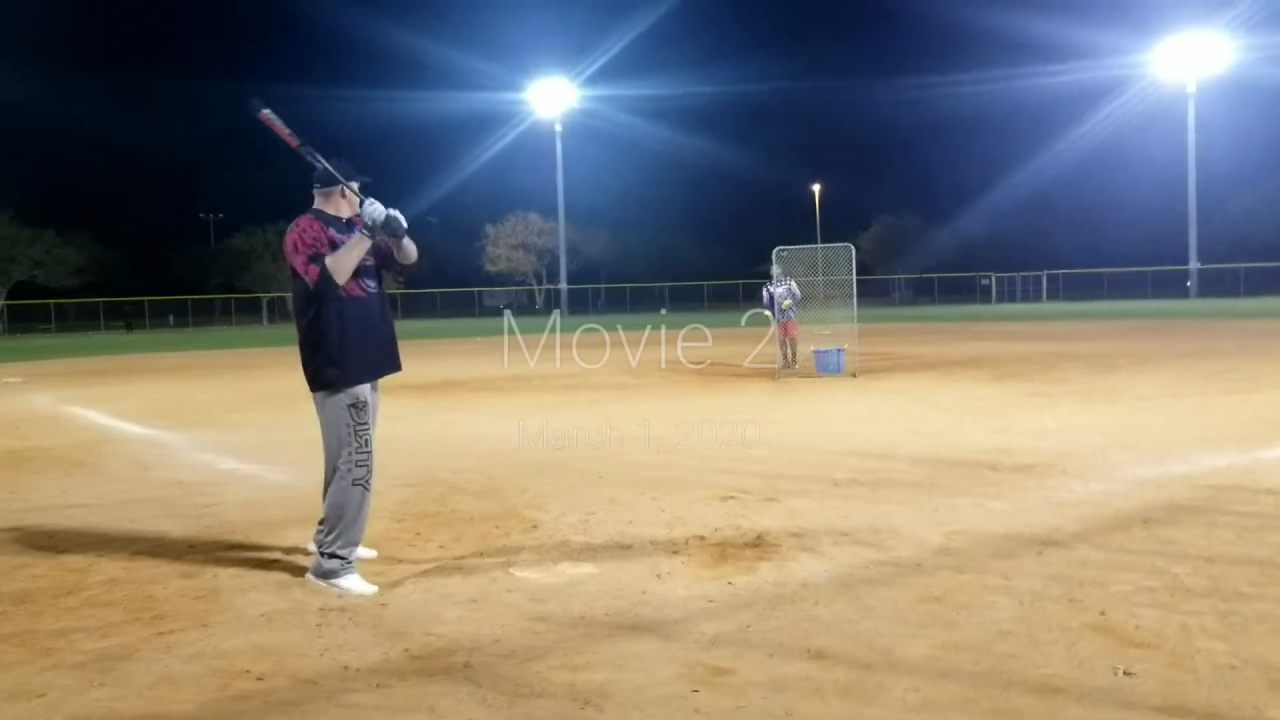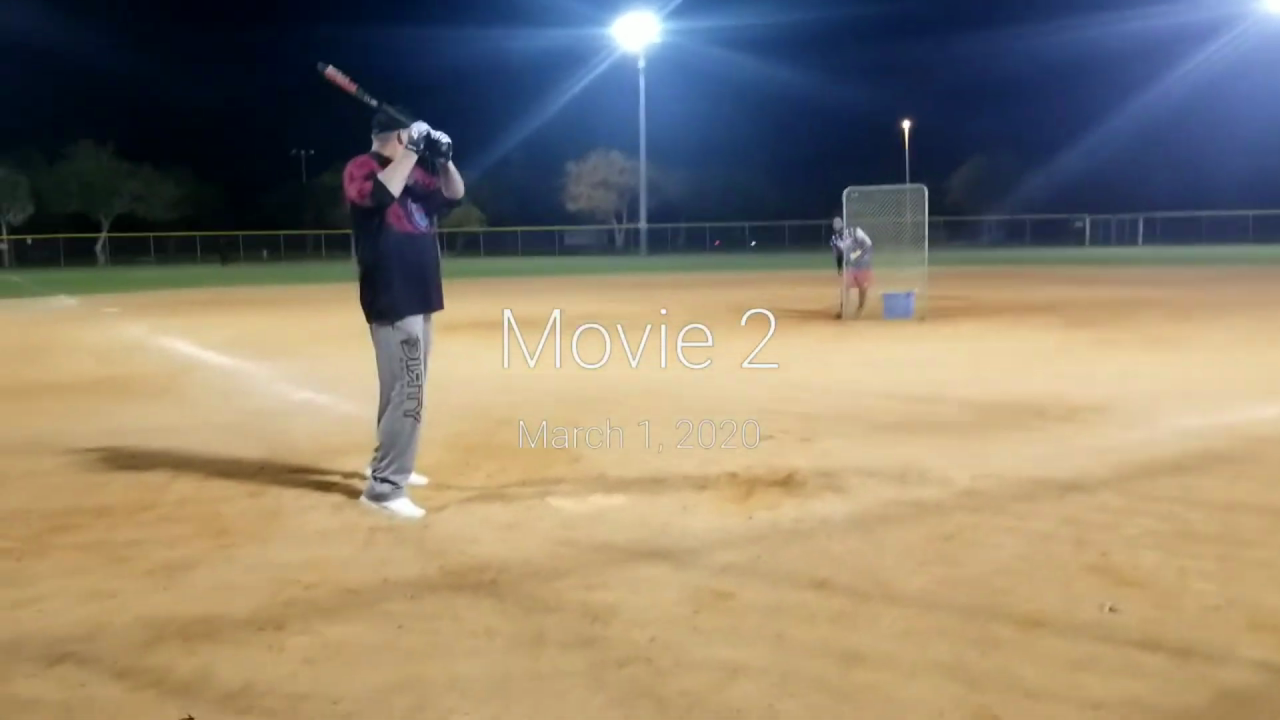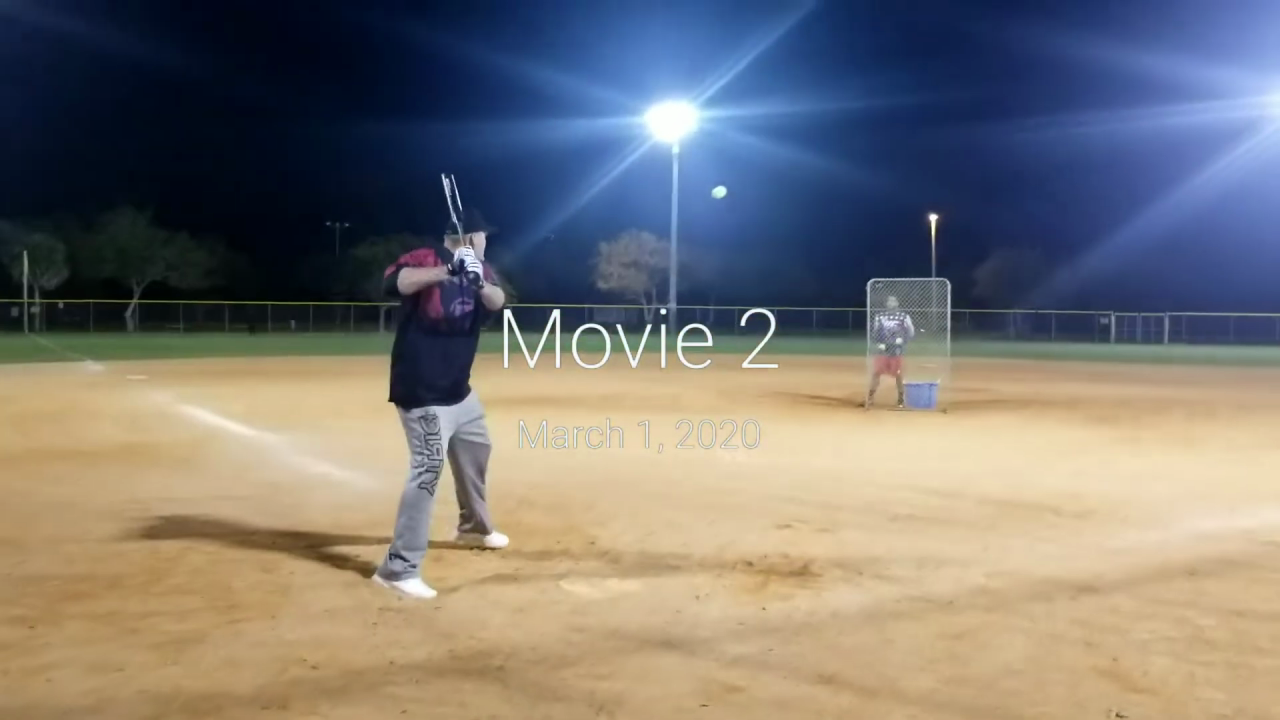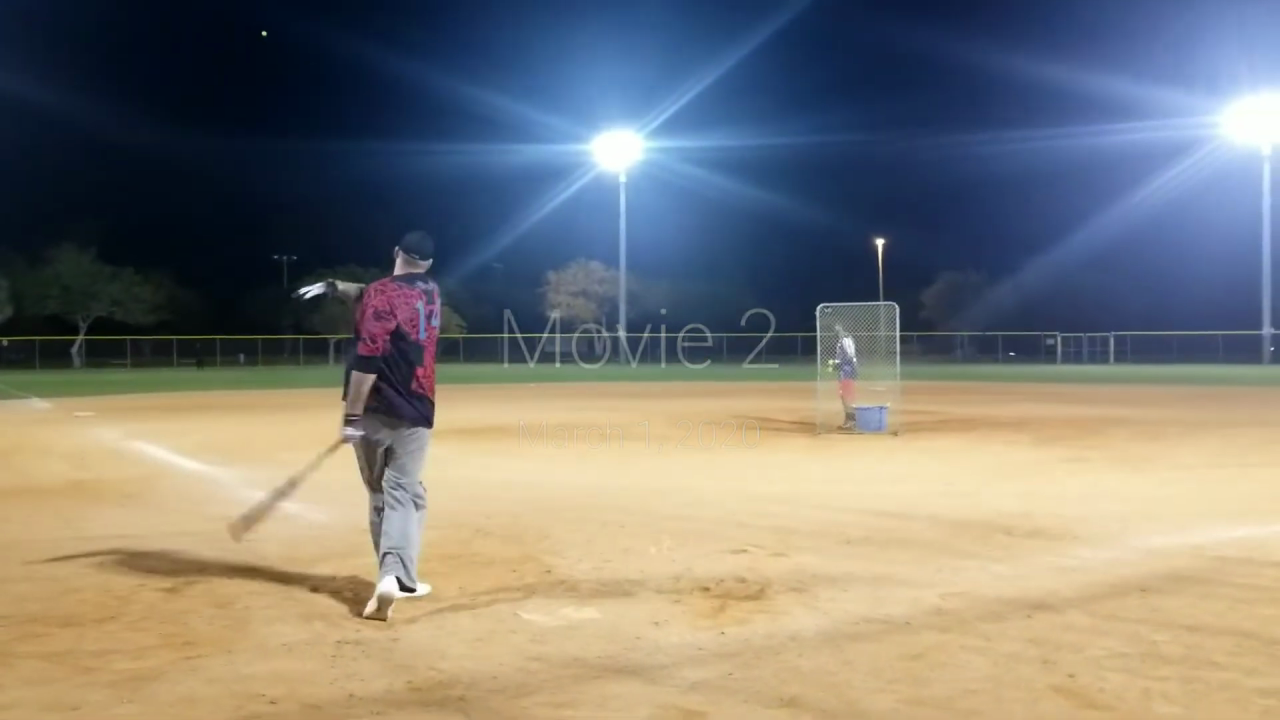
dt=1s
person 1, frame 1
left shoulder: (358, 230)
right shoulder: (304, 230)
left elbow: (406, 258)
right elbow: (327, 278)
left wrist: (396, 228)
right wrist: (366, 231)
left hip: (366, 359)
right hip: (336, 364)
left knee: (350, 457)
right knee: (354, 461)
left ankle: (332, 537)
right ankle: (332, 562)
person 1, frame 2
left shoulder: (413, 173)
right shoulder: (362, 167)
left elbow: (453, 195)
right elbow: (381, 194)
left wrist: (442, 157)
right wrist: (413, 152)
left hip: (419, 297)
right hip: (391, 300)
left knee: (406, 388)
right knee: (406, 391)
left ankle: (388, 463)
right ankle: (384, 486)
person 1, frame 3
left shoulder: (473, 272)
right shoulder: (423, 261)
left elbow: (495, 302)
right elbow: (393, 282)
left wrist: (479, 278)
right wrist: (448, 268)
left hip: (456, 387)
right hip: (421, 389)
left knee: (477, 447)
right knee: (427, 468)
left ankle: (474, 526)
right ankle: (398, 568)
person 1, frame 4
left shoulder: (382, 292)
right shoulder: (432, 293)
left elbow: (368, 357)
left wrist: (352, 415)
right wrist: (333, 287)
left hip: (372, 411)
right hip: (415, 411)
left knee: (381, 494)
right knee: (404, 493)
left ankle: (397, 574)
right ankle: (398, 576)
